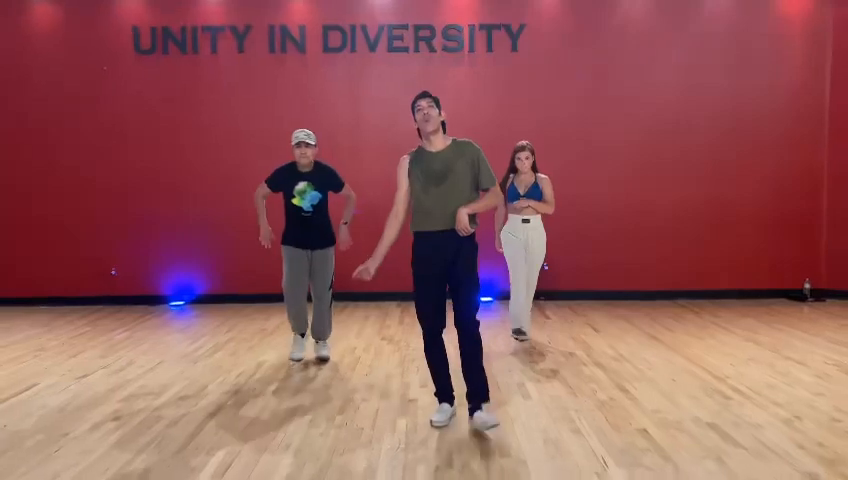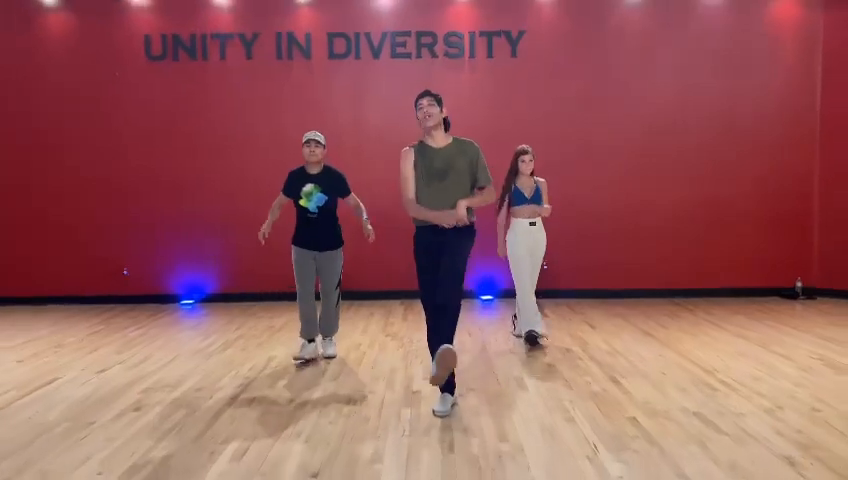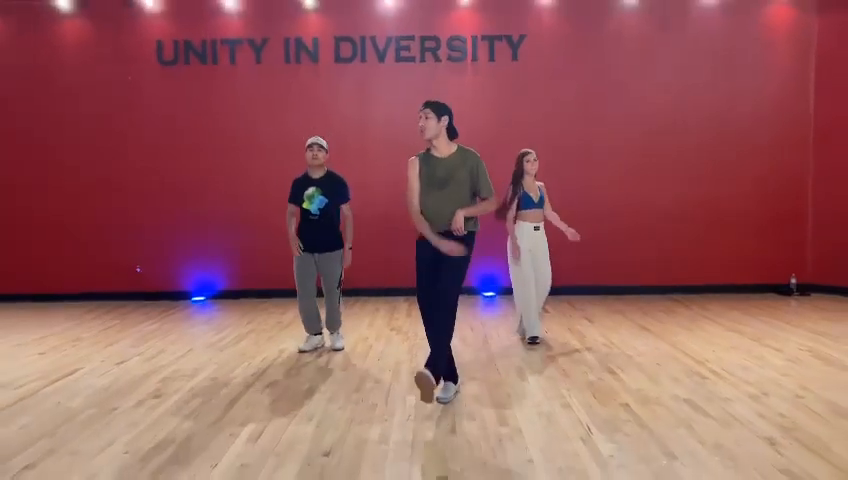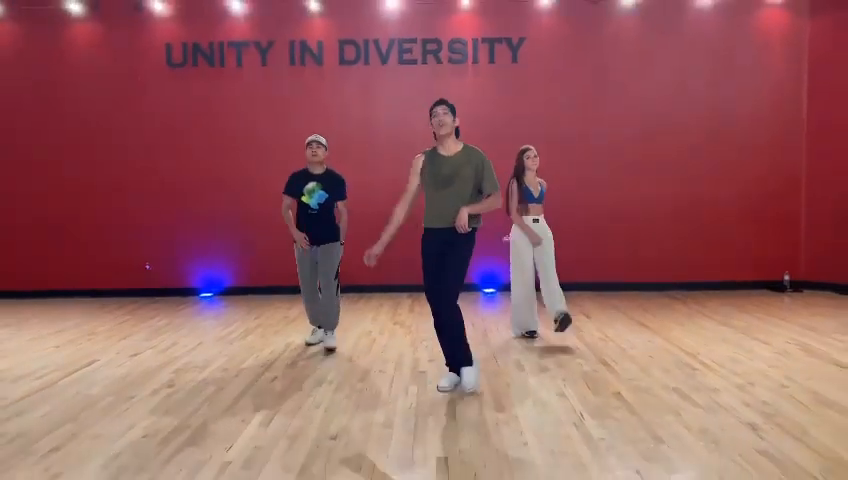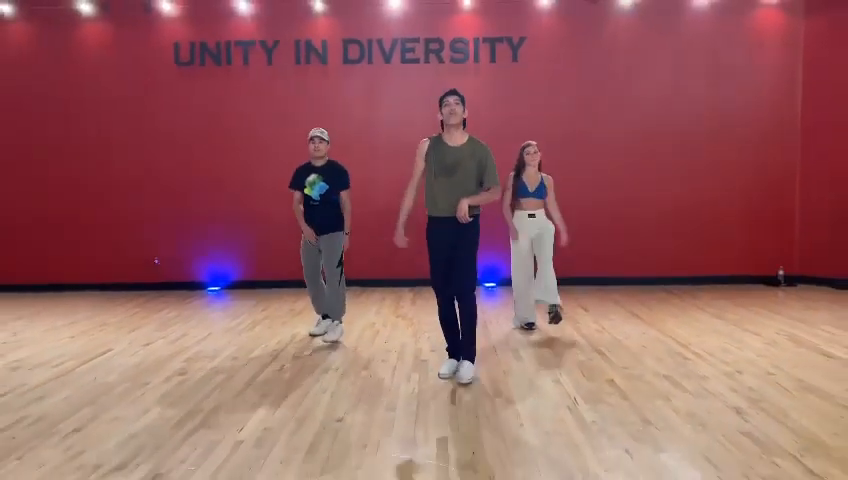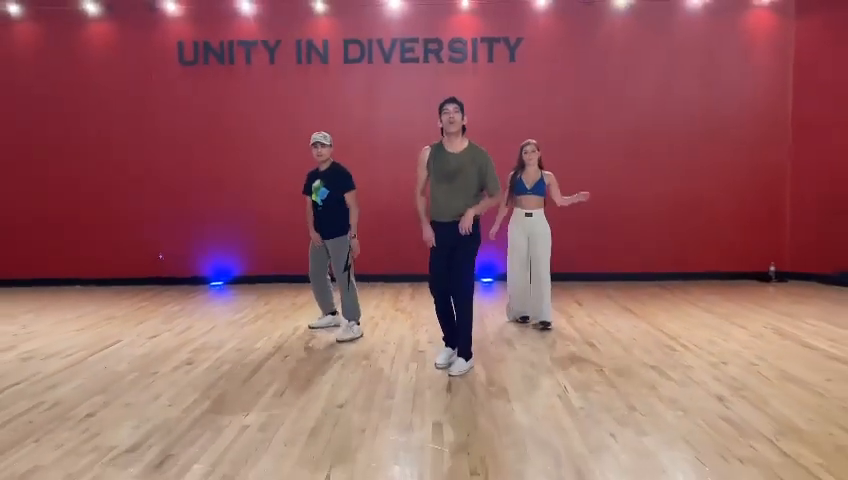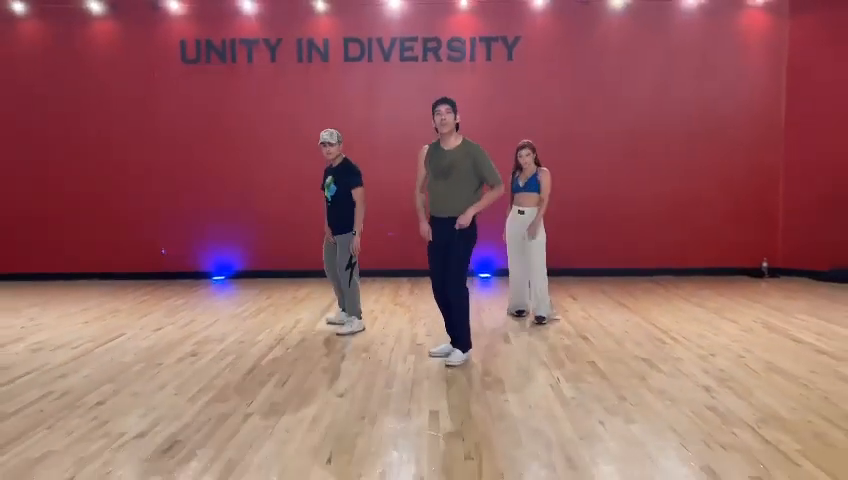
dt=0.3s
person 1, frame 1
left shoulder: (468, 151)
right shoulder: (409, 162)
left elbow: (495, 195)
right elbow: (398, 214)
left wrist: (466, 209)
right wrist: (374, 260)
left hip: (461, 243)
right hip: (425, 246)
left knee: (467, 320)
right knee: (431, 326)
person 1, frame 2
left shoulder: (468, 149)
right shoulder: (411, 154)
left elbow: (490, 193)
right elbow: (409, 203)
left wrist: (464, 202)
right wrist: (440, 215)
left hip: (460, 231)
right hip: (426, 234)
left knee: (448, 280)
right knee: (432, 306)
left ankle: (444, 349)
person 1, frame 3
left shoulder: (470, 159)
right shoulder: (416, 163)
left elbow: (490, 203)
right elbow: (415, 212)
left wrist: (462, 212)
right wrist: (438, 241)
left hip: (459, 241)
right hip: (428, 242)
left knee: (444, 300)
right knee: (428, 306)
left ankle: (433, 369)
right ankle: (449, 378)
person 1, frame 4
left shoulder: (476, 157)
right shoulder: (423, 161)
left elbow: (496, 198)
right elbow: (404, 204)
left wrist: (468, 209)
right wrist: (381, 243)
left hip: (461, 238)
right hip: (432, 237)
left knee: (446, 298)
right knee: (436, 303)
left ankle: (467, 363)
right ankle: (454, 368)
person 1, frame 5
left shoulder: (480, 150)
right shoulder: (427, 147)
left elbow: (495, 192)
right elbow: (412, 187)
left wrist: (468, 200)
right wrist: (400, 225)
left hip: (465, 227)
right hip: (436, 226)
left knee: (464, 290)
right knee: (442, 292)
left ankle: (468, 357)
right ankle: (454, 354)
person 1, frame 6
left shoulder: (478, 155)
right shoulder: (429, 153)
left elbow: (495, 195)
right elbow: (420, 193)
left wrist: (472, 212)
right wrist: (425, 225)
left hip: (465, 230)
right hip: (438, 230)
left knee: (462, 292)
right knee: (438, 289)
left ankle: (465, 355)
right ankle: (451, 344)
person 1, frame 7
left shoulder: (473, 151)
right shoulder: (427, 151)
left elbow: (498, 187)
right elbow: (420, 190)
left wrist: (471, 211)
right wrist: (422, 220)
left hip: (461, 227)
right hip: (436, 226)
left knee: (455, 284)
right knee: (439, 287)
left ankle: (463, 346)
right ankle: (454, 340)
person 2, frame 1
left shoulder: (327, 173)
right shoulder: (283, 173)
left elbow: (350, 197)
right elbow: (260, 194)
left wrist: (344, 226)
right wrist: (263, 224)
left hip: (324, 243)
right hip: (293, 243)
left knee: (323, 293)
right knee: (293, 292)
left ankle: (321, 340)
right ankle: (299, 335)
person 2, frame 2
left shoulder: (335, 177)
right shoulder: (294, 177)
left elbow: (354, 203)
right elbow: (280, 203)
left wrist: (365, 222)
right wrist: (268, 223)
left hip: (331, 244)
right hip: (302, 245)
left knee: (330, 293)
right knee: (305, 294)
left ankle: (328, 338)
right ankle: (309, 342)
person 2, frame 3
left shoulder: (337, 182)
right shoulder: (298, 183)
left elbow: (347, 215)
right elbow: (292, 213)
left wrist: (348, 247)
right wrist: (292, 235)
left hip: (332, 247)
right hip: (304, 248)
left knee: (332, 293)
right knee: (304, 293)
left ankle: (334, 332)
right ankle: (314, 334)
person 2, frame 4
left shoulder: (336, 180)
right shoulder: (296, 178)
left elbow: (342, 213)
right elbow: (286, 208)
left wrist: (342, 242)
right wrist: (294, 231)
left hip: (330, 241)
right hip: (304, 241)
left knee: (329, 286)
right knee: (308, 288)
left ankle: (329, 331)
right ankle: (317, 327)
person 2, frame 5
left shoulder: (338, 170)
right shoulder: (301, 172)
left elbow: (346, 203)
right elbow: (297, 202)
left wrist: (346, 232)
right wrist: (303, 226)
left hip: (333, 231)
right hip: (310, 232)
left knee: (333, 275)
right knee: (311, 276)
left ankle: (336, 322)
right ankle: (324, 317)
person 2, frame 6
left shoulder: (341, 174)
right shoulder: (311, 176)
left elbow: (353, 206)
left wrist: (354, 236)
right wrist: (312, 230)
left hip: (340, 235)
right hip: (320, 235)
left knee: (343, 277)
right knee: (315, 274)
left ankle: (354, 324)
right ankle: (330, 314)
person 2, frame 7
left shoulder: (351, 170)
right shoulder: (328, 171)
left elbow: (359, 203)
left wrist: (356, 233)
right wrist: (326, 226)
left hip: (347, 231)
right hip: (333, 231)
left knee: (346, 272)
right knee: (331, 269)
left ankle: (355, 319)
right ankle: (345, 311)
person 3, frame 1
left shoulder: (543, 180)
right shoulder: (508, 180)
left elbow: (550, 208)
right elbow: (501, 209)
left wrist: (530, 202)
right wrist: (497, 234)
left hip: (535, 231)
right hip: (512, 230)
left knee: (530, 279)
right knee: (518, 274)
left ankle: (521, 324)
right ankle: (517, 321)
person 3, frame 2
left shoulder: (541, 183)
right shoulder: (509, 185)
left elbow: (544, 210)
right elbow: (500, 215)
left wrist: (546, 208)
right wrist: (501, 241)
left hip: (537, 233)
right hip: (517, 234)
left knee: (530, 282)
right knee: (523, 282)
left ankle: (520, 318)
right ankle: (532, 327)
person 3, frame 3
left shoulder: (541, 187)
right shoulder: (516, 188)
left elbow: (548, 213)
right elbow: (509, 217)
left wrist: (566, 229)
right wrist: (514, 243)
left hip: (539, 236)
right hip: (522, 236)
left knee: (543, 282)
right knee: (525, 285)
left ankle: (526, 320)
right ankle: (531, 330)
person 3, frame 4
left shoulder: (542, 184)
right shoulder: (515, 183)
right elbow: (513, 212)
right wrist: (529, 232)
left hip: (542, 229)
right hip: (522, 232)
left knee: (548, 271)
right knee: (524, 278)
left ankle: (559, 312)
right ankle: (526, 325)
person 3, frame 5
left shoulder: (547, 179)
right shoulder: (514, 178)
left elbow: (553, 206)
right elbow: (506, 205)
left wrist: (563, 229)
right wrist: (512, 226)
left hip: (542, 224)
right hip: (519, 225)
left knee: (546, 261)
right knee: (522, 271)
left ankle: (552, 304)
right ankle: (525, 317)
person 3, frame 6
left shoulder: (548, 177)
right shoulder: (514, 176)
left elbow: (559, 201)
right elbow: (506, 202)
left wrist: (578, 198)
right wrist: (496, 224)
left hip: (539, 223)
right hip: (517, 222)
left knee: (541, 269)
right knee: (518, 268)
left ankle: (543, 315)
right ankle: (520, 310)
person 3, frame 7
left shoulder: (543, 173)
right shoulder: (515, 175)
left elbow: (544, 199)
left wrist: (537, 221)
right wrist: (506, 226)
left hip: (533, 220)
right hip: (514, 220)
left knee: (536, 266)
right knee: (517, 265)
left ankle: (541, 310)
right ankle: (519, 304)
